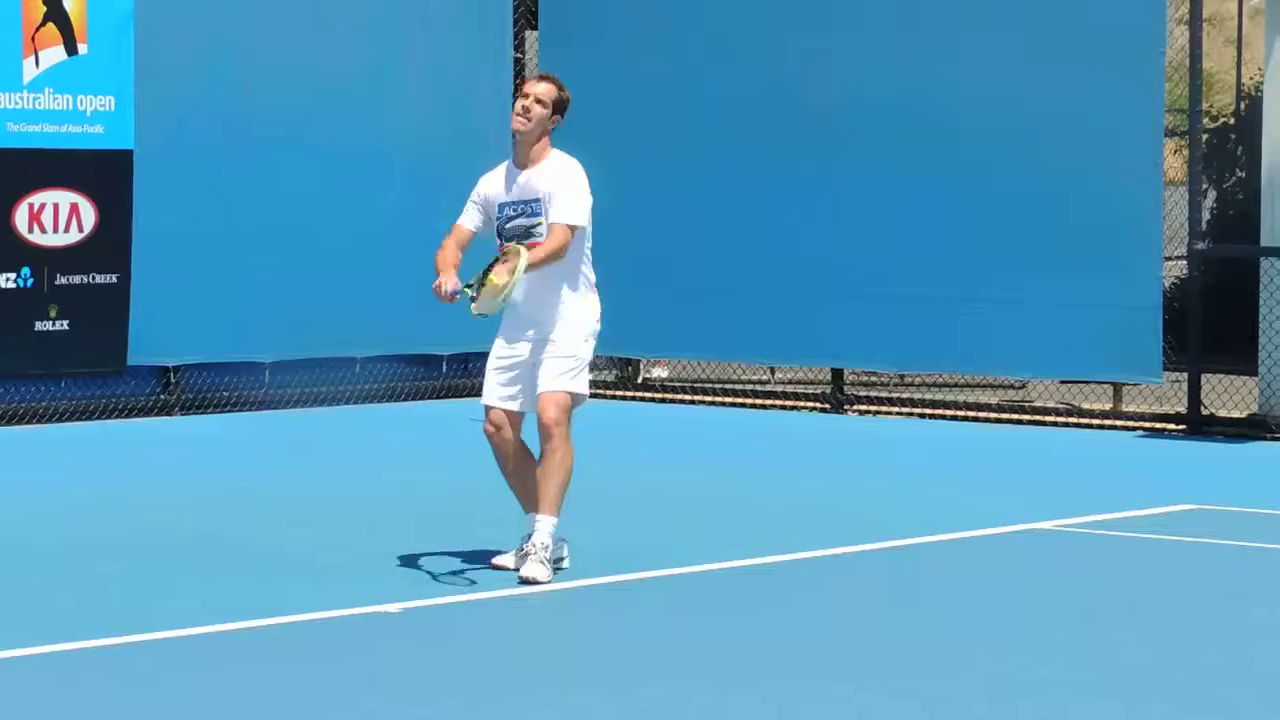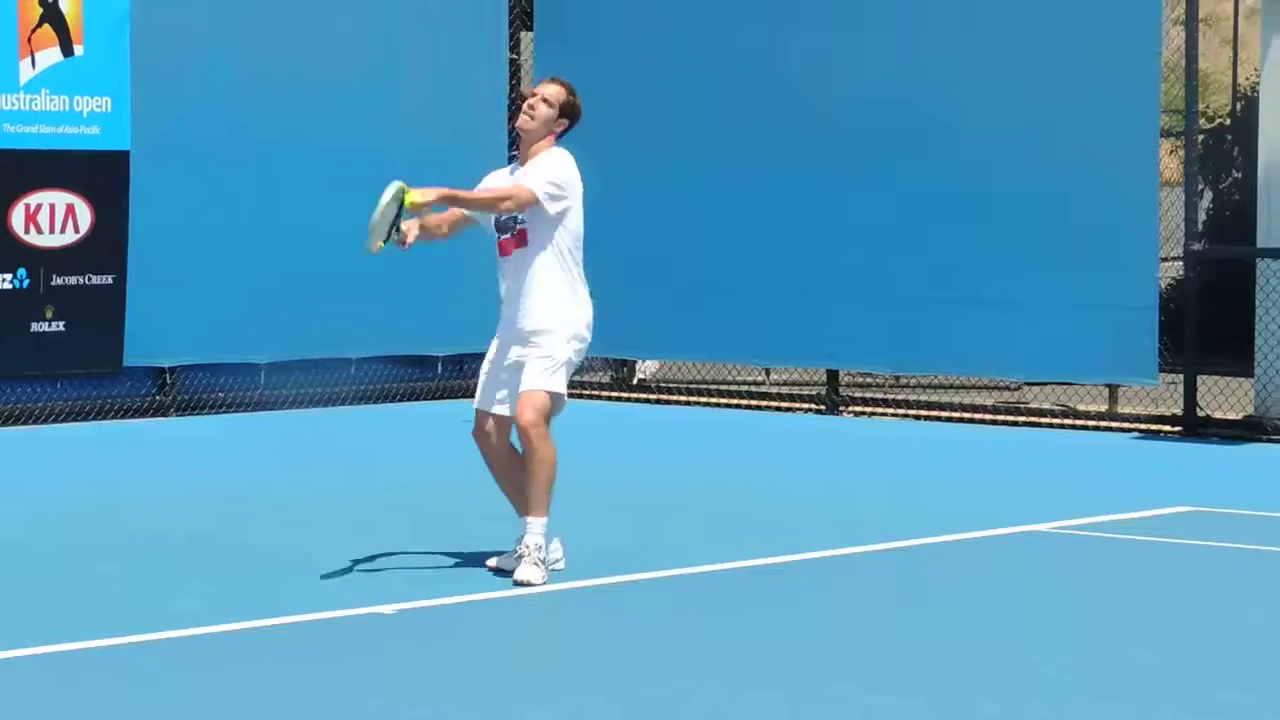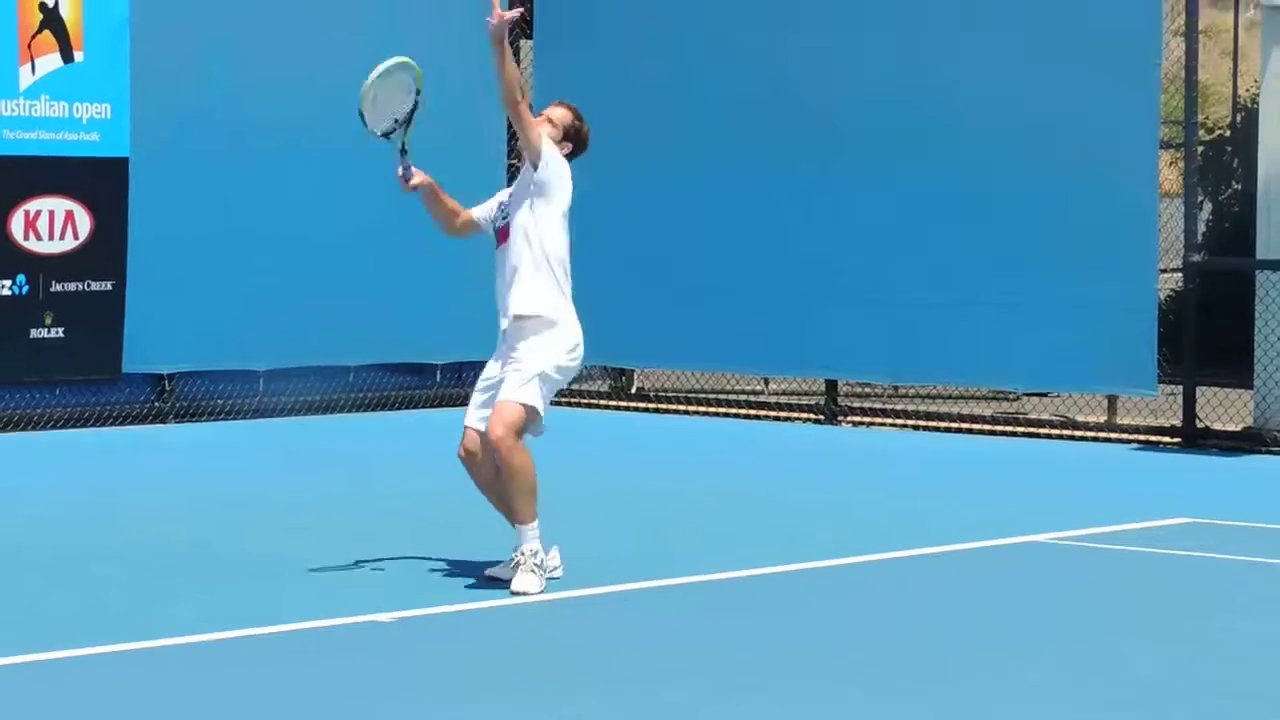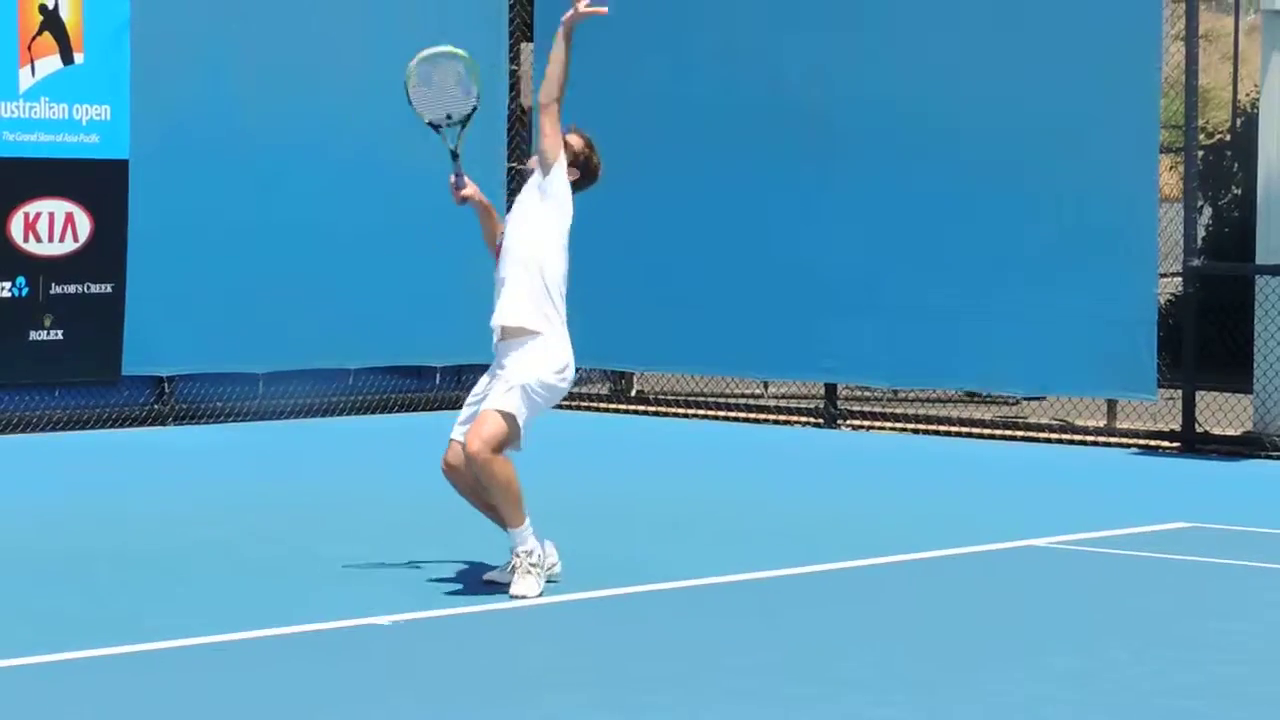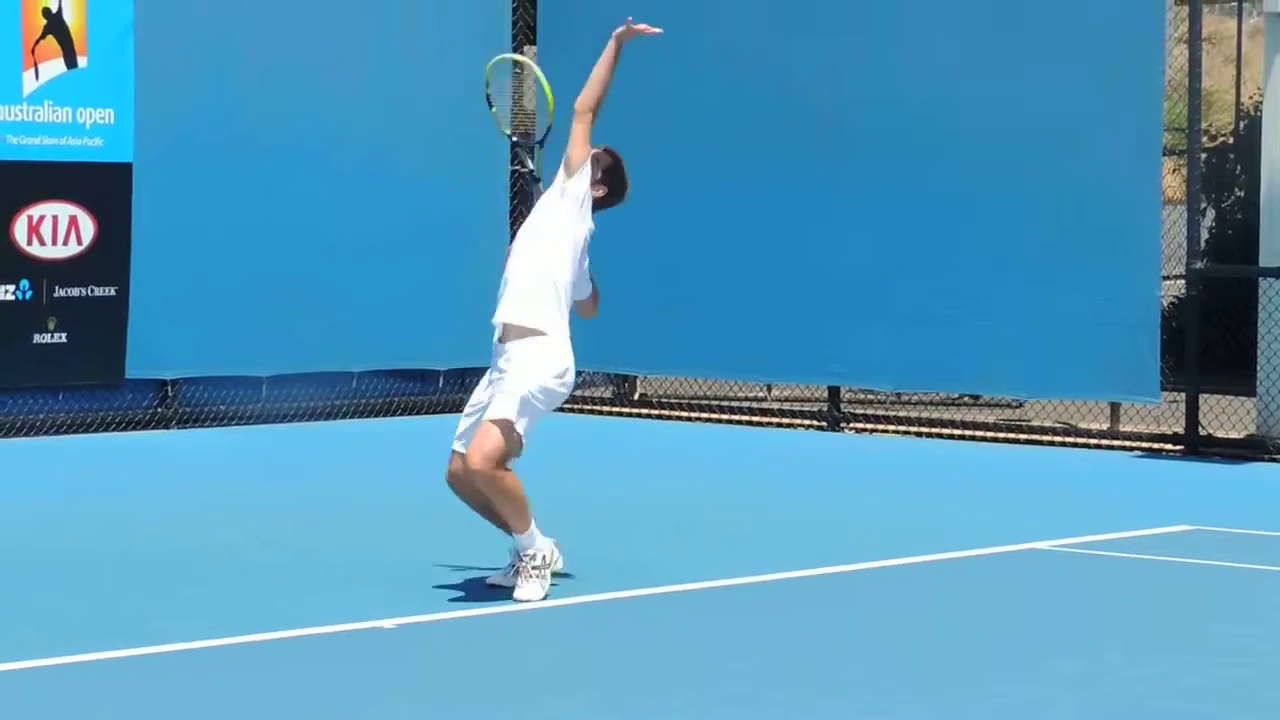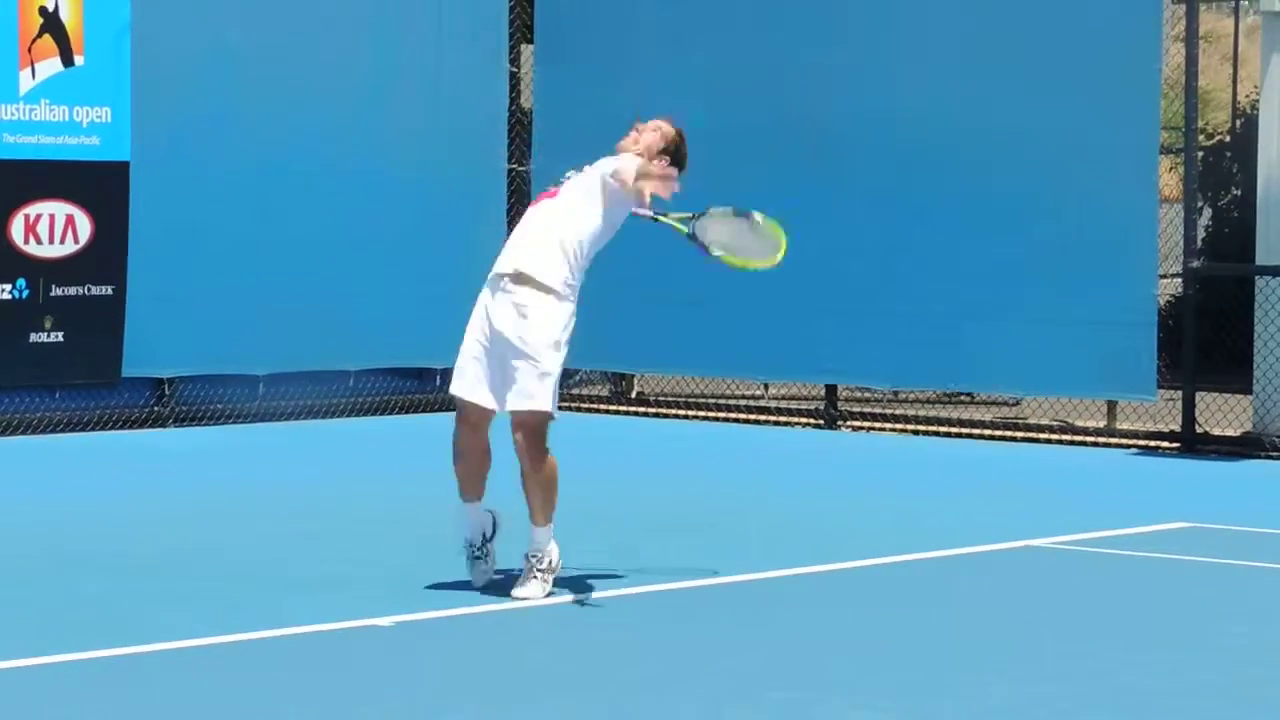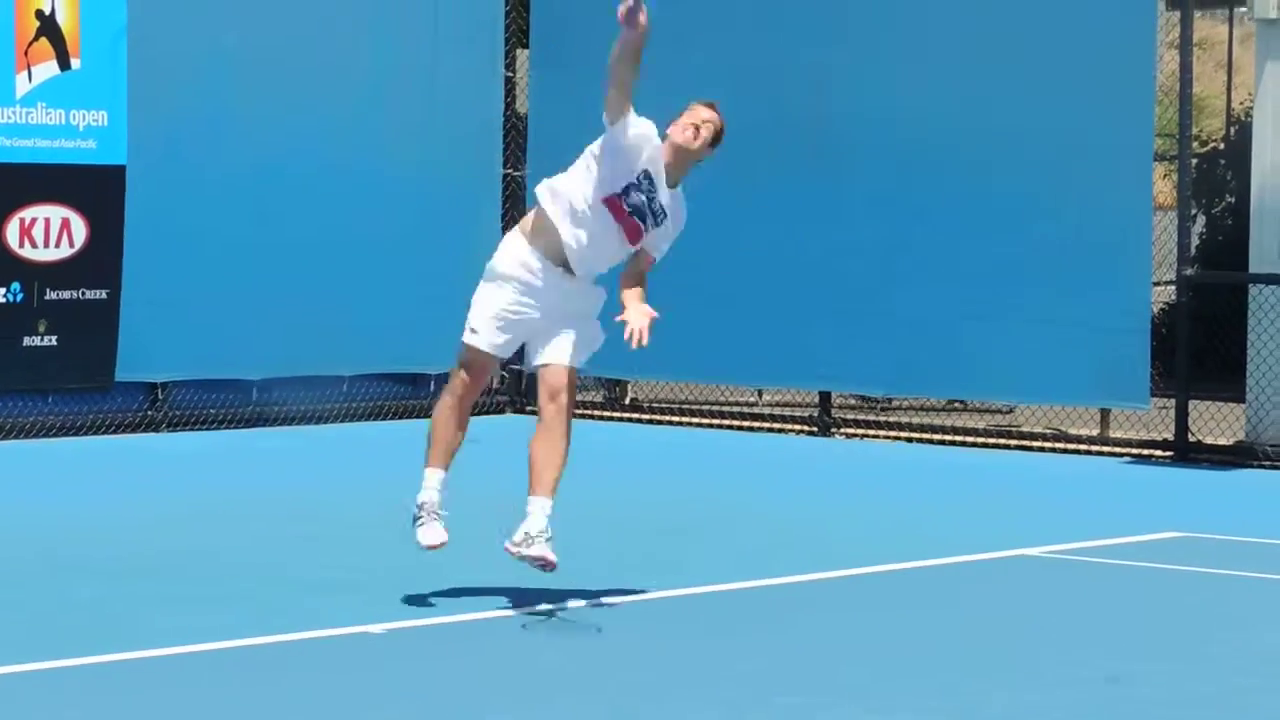
dt=0.2s
person 1, frame 1
left shoulder: (566, 171)
right shoulder: (492, 183)
left elbow: (560, 243)
right elbow: (455, 242)
right wrist: (447, 273)
left hip: (567, 321)
right hip: (516, 326)
left knee: (552, 418)
right knee: (499, 425)
left ankle: (544, 543)
right ankle: (541, 535)
person 1, frame 2
left shoulder: (558, 167)
right shoulder: (500, 177)
left elbow: (508, 201)
right elbow: (450, 223)
left wrist: (441, 194)
right wrist: (417, 225)
left hip: (557, 323)
right hip: (513, 326)
left knee: (531, 418)
right knee: (489, 431)
left ankle: (535, 545)
right ankle: (538, 540)
person 1, frame 3
left shoulder: (550, 173)
right shoulder: (513, 198)
left elbow: (517, 109)
right elbow: (457, 224)
right wrist: (428, 186)
left hip: (547, 337)
right hip: (514, 342)
left knee: (503, 432)
right knee: (473, 449)
left ankle: (530, 551)
right ankle: (532, 545)
person 1, frame 4
left shoulder: (549, 192)
right shoulder: (531, 209)
left elbow: (548, 104)
right wrist: (481, 203)
left hip: (539, 355)
right hip: (509, 359)
left knee: (479, 446)
right knee: (457, 462)
left ankle: (528, 553)
right ankle: (531, 549)
person 1, frame 5
left shoulder: (569, 202)
right shoulder: (561, 225)
left elbow: (584, 111)
right elbow: (587, 305)
left wrist: (615, 43)
left hip: (537, 361)
right hip: (508, 364)
left knee: (481, 462)
right knee: (459, 474)
left ankle: (534, 553)
right ankle: (531, 549)
person 1, frame 6
left shoulder: (617, 172)
right shoulder: (593, 178)
left elbow: (629, 168)
left wrist: (642, 177)
left hip: (539, 306)
right hip: (497, 298)
left knee: (530, 434)
right knee: (469, 421)
left ankle: (542, 555)
right ankle: (479, 530)
person 1, frame 7
left shoulder: (672, 215)
right shoulder: (634, 140)
left elbow: (634, 271)
right elbow: (618, 79)
left wrist: (635, 304)
left hip: (574, 296)
right hip: (523, 264)
left knee: (556, 397)
right knee: (468, 380)
left ankle: (534, 531)
right ankle: (430, 500)
